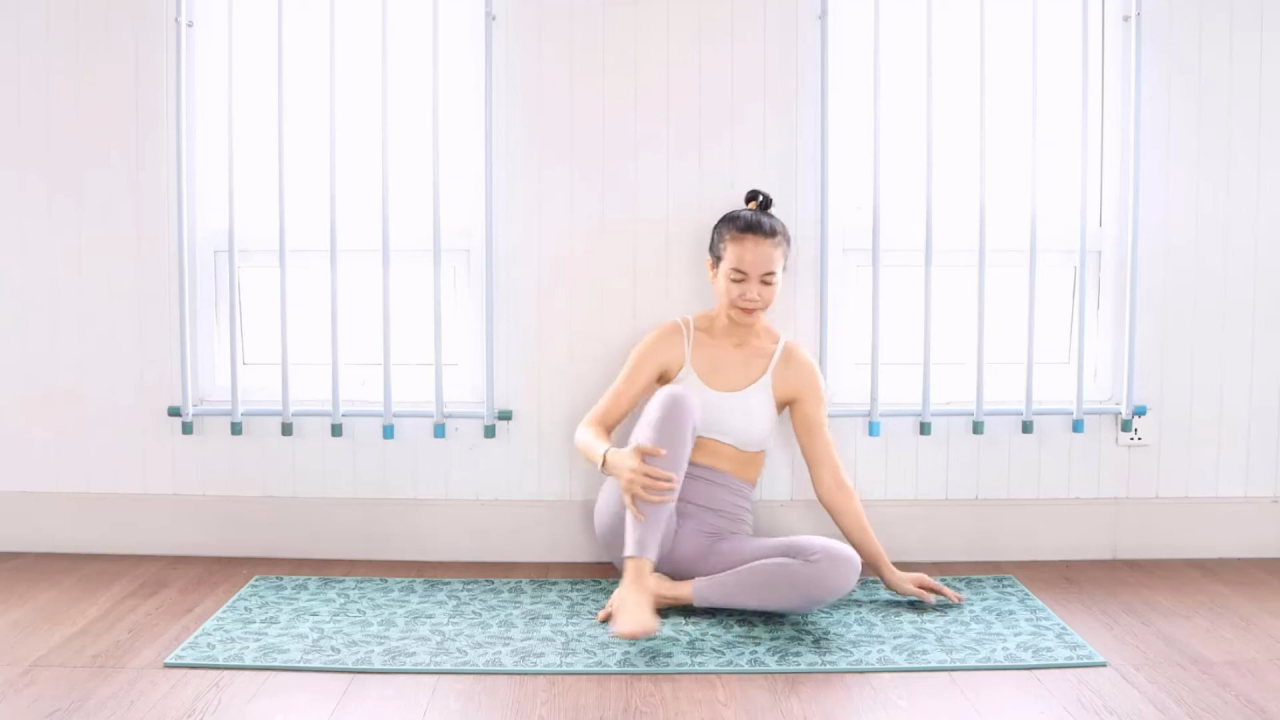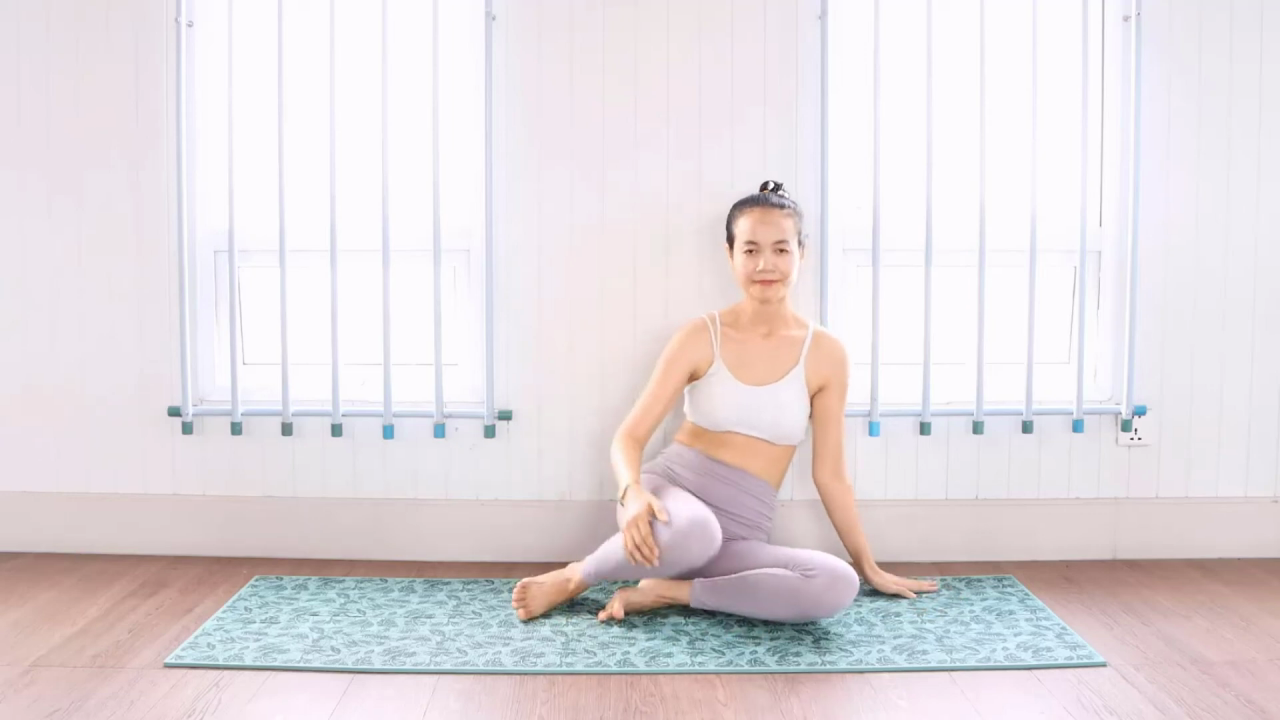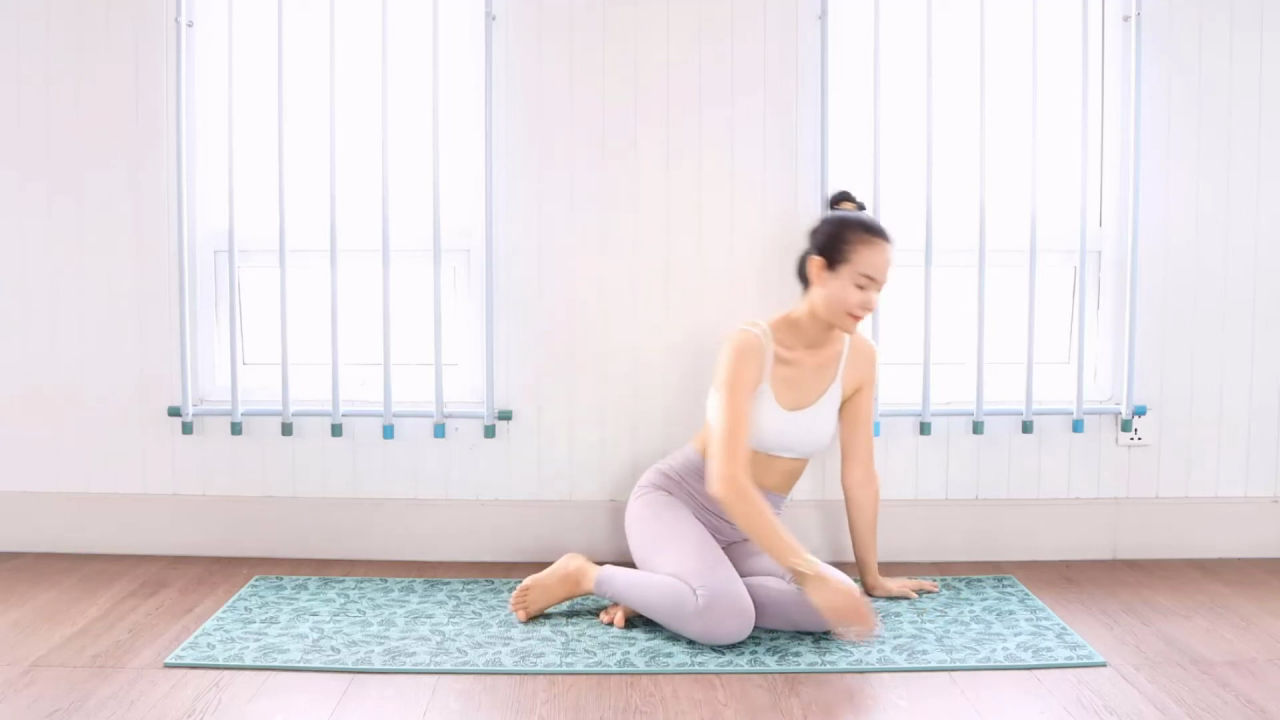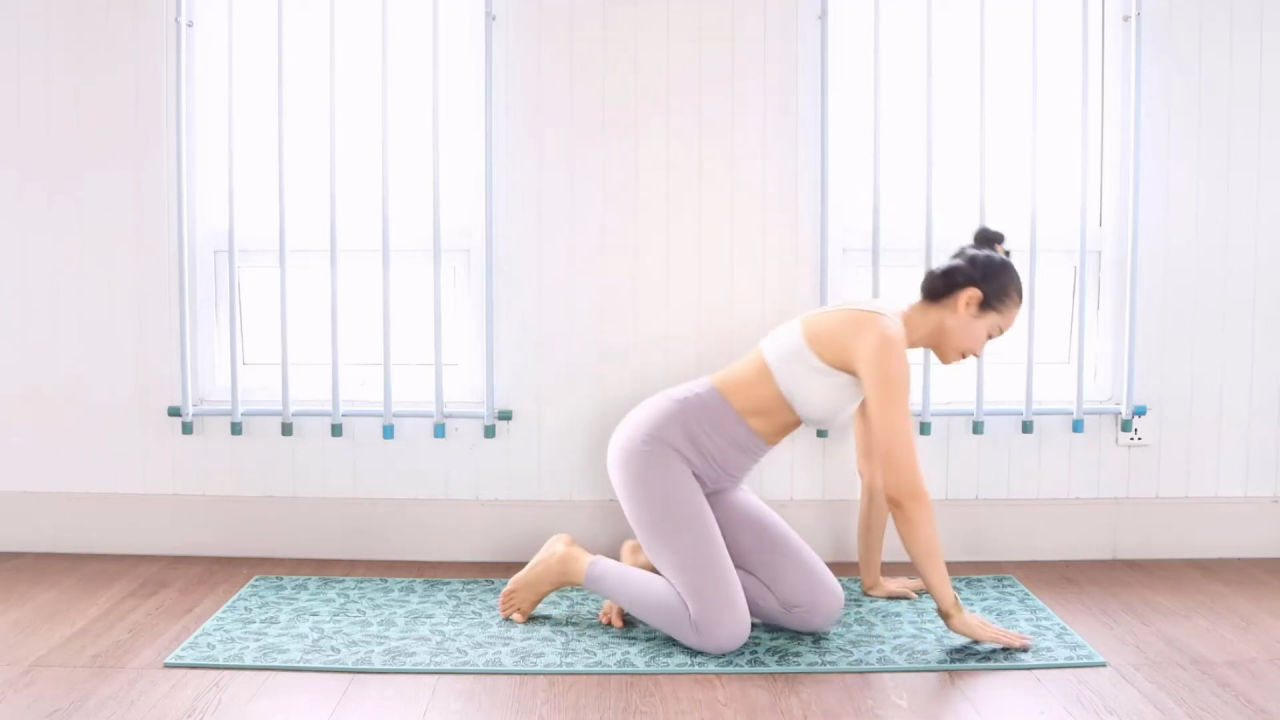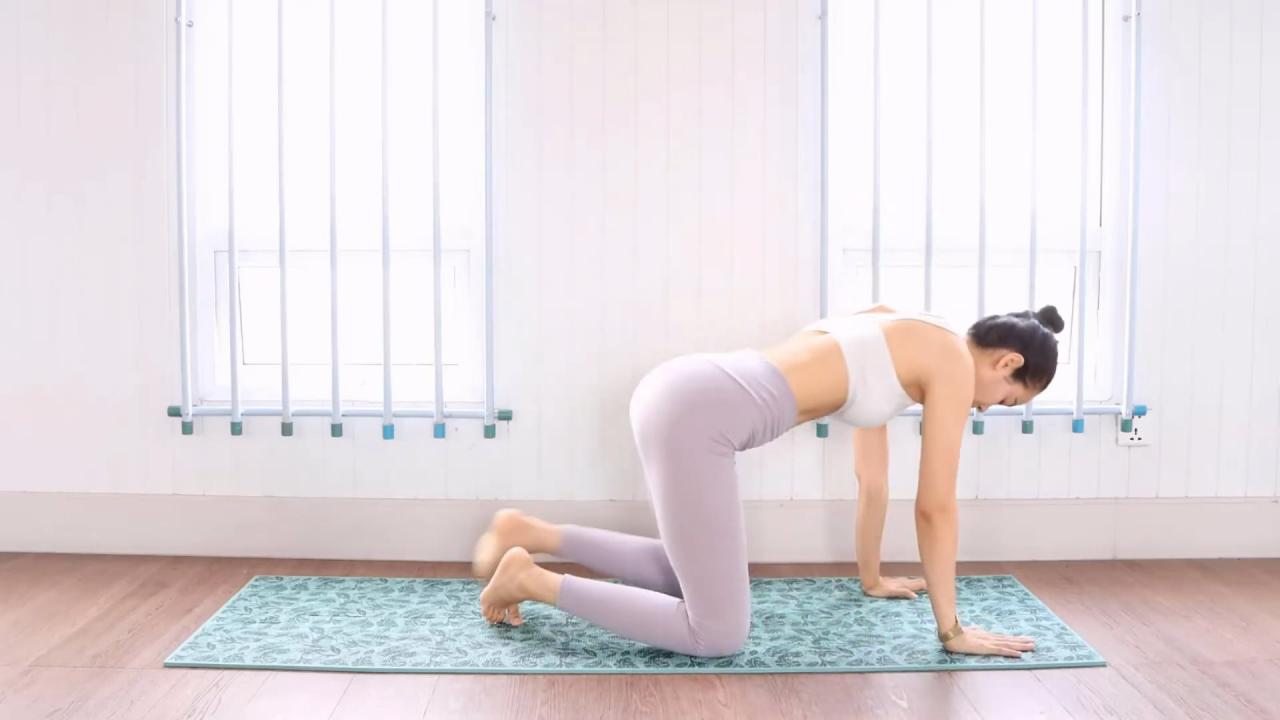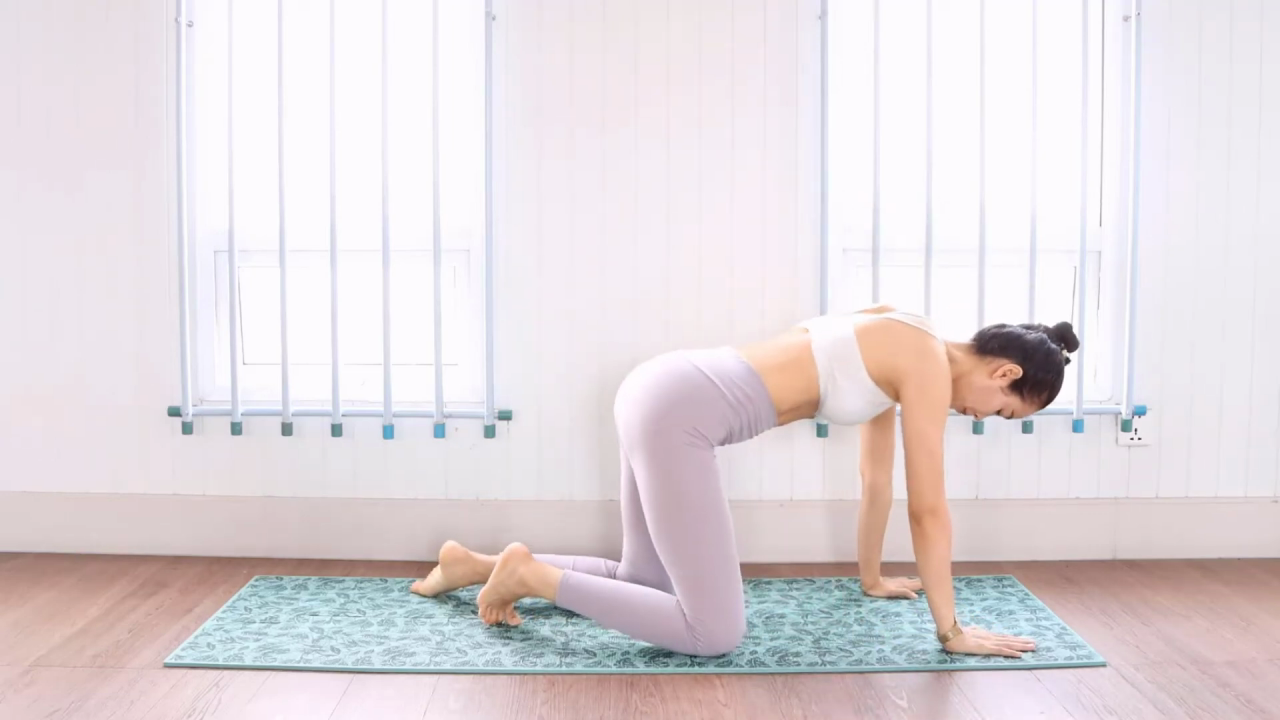
dt=0.5s
person 1, frame 1
left shoulder: (793, 368)
right shoulder: (671, 341)
left elbow: (831, 482)
right elbow: (589, 428)
left wrist: (887, 571)
right wrist: (616, 461)
left hip: (718, 542)
right hip: (639, 521)
left knee: (841, 568)
right knee: (673, 399)
left ankle: (669, 591)
right ankle: (637, 579)
person 1, frame 2
left shoulder: (826, 354)
right shoulder: (701, 337)
left elbow: (830, 474)
right elbow: (628, 437)
left wrist: (869, 569)
right wrist: (633, 492)
left hip: (739, 538)
right hip: (671, 498)
left knee: (838, 586)
right knee: (694, 531)
left ankle: (664, 591)
right ankle: (574, 577)
person 1, frame 3
left shoulder: (858, 359)
right shoulder: (748, 348)
left elbow: (860, 476)
right elbow: (726, 480)
left wrist: (871, 577)
right wrist: (812, 575)
left hip: (745, 535)
right hip: (671, 502)
left knee: (836, 603)
right knee: (725, 618)
left ankle: (652, 592)
right ankle: (587, 575)
person 1, frame 4
left shoulder: (878, 345)
right shoulder: (881, 338)
left elbow: (876, 477)
right elbow: (904, 491)
left wrist: (872, 577)
right wrist: (953, 611)
left hip: (711, 472)
right hip: (658, 444)
left knee: (822, 609)
right knee: (722, 633)
left ankle: (654, 563)
right ankle: (572, 563)
person 1, frame 5
left shoulder: (897, 344)
right shoulder: (952, 360)
left elbow: (872, 478)
right elbow: (935, 508)
left wrist: (872, 577)
right wrist: (952, 627)
left hip: (679, 393)
right hip: (694, 419)
left knee: (692, 573)
right knee: (721, 635)
left ankle: (529, 533)
right ankle: (533, 580)
person 1, frame 6
left shoulder: (898, 347)
right shoulder: (929, 363)
left elbow: (877, 477)
right elbow: (927, 509)
left wrist: (871, 578)
right wrist: (952, 629)
left hip: (663, 390)
right hip: (675, 416)
left knee: (650, 585)
right knee: (715, 633)
left ankle: (474, 564)
right ankle: (530, 575)
